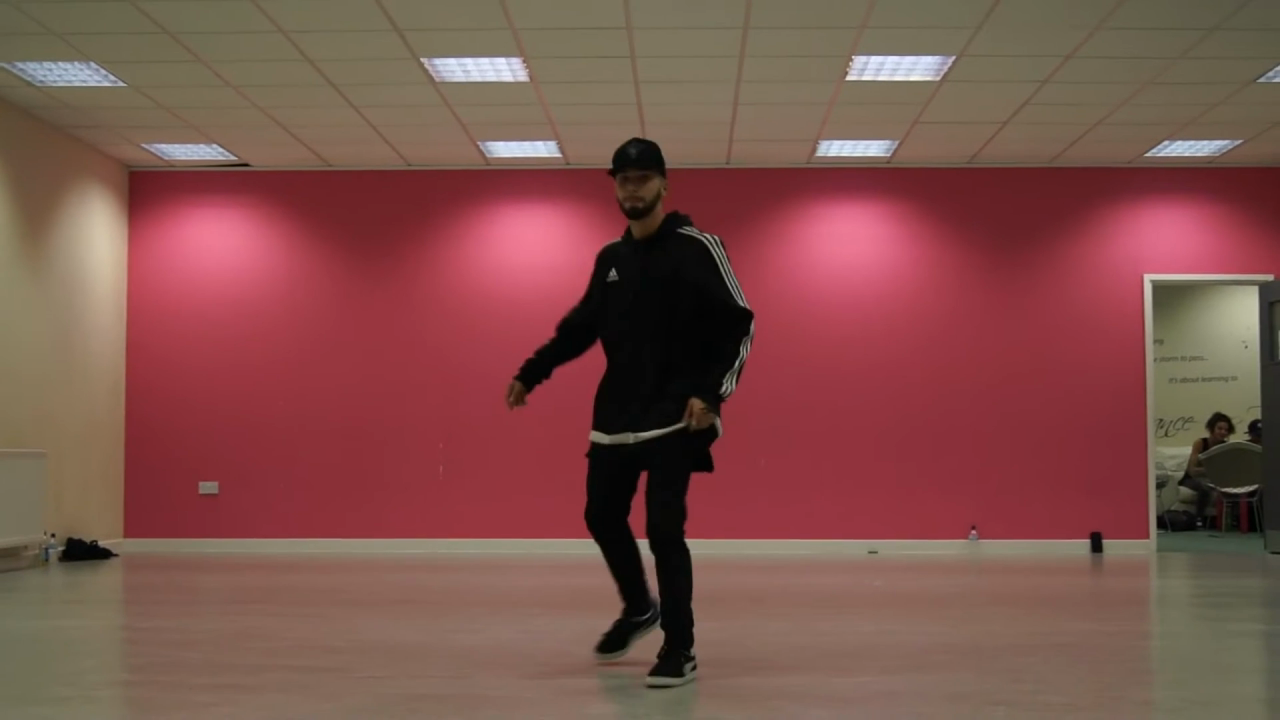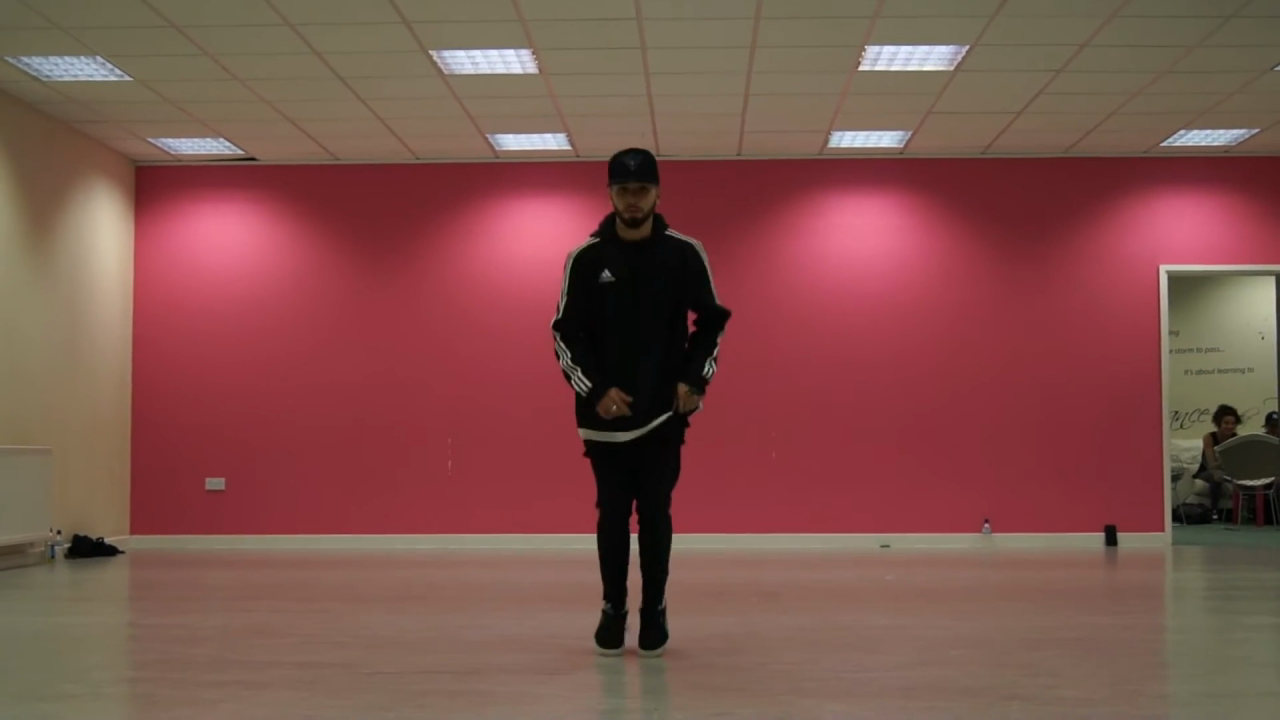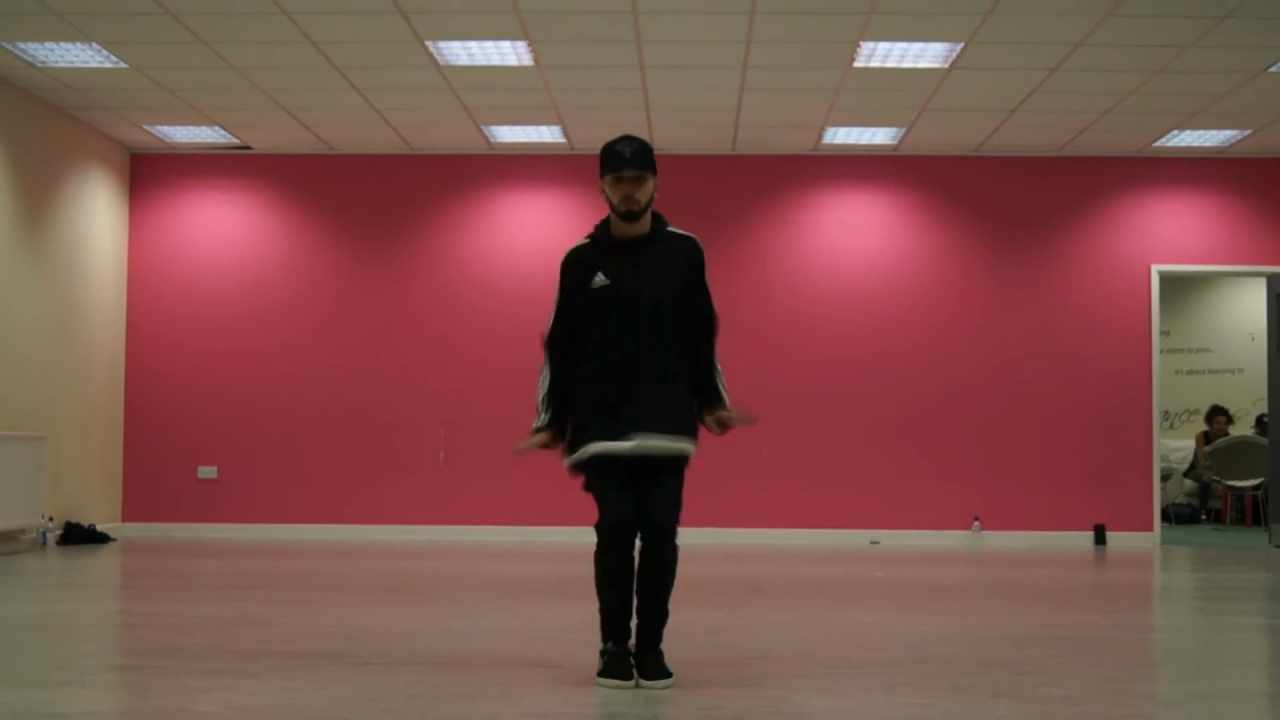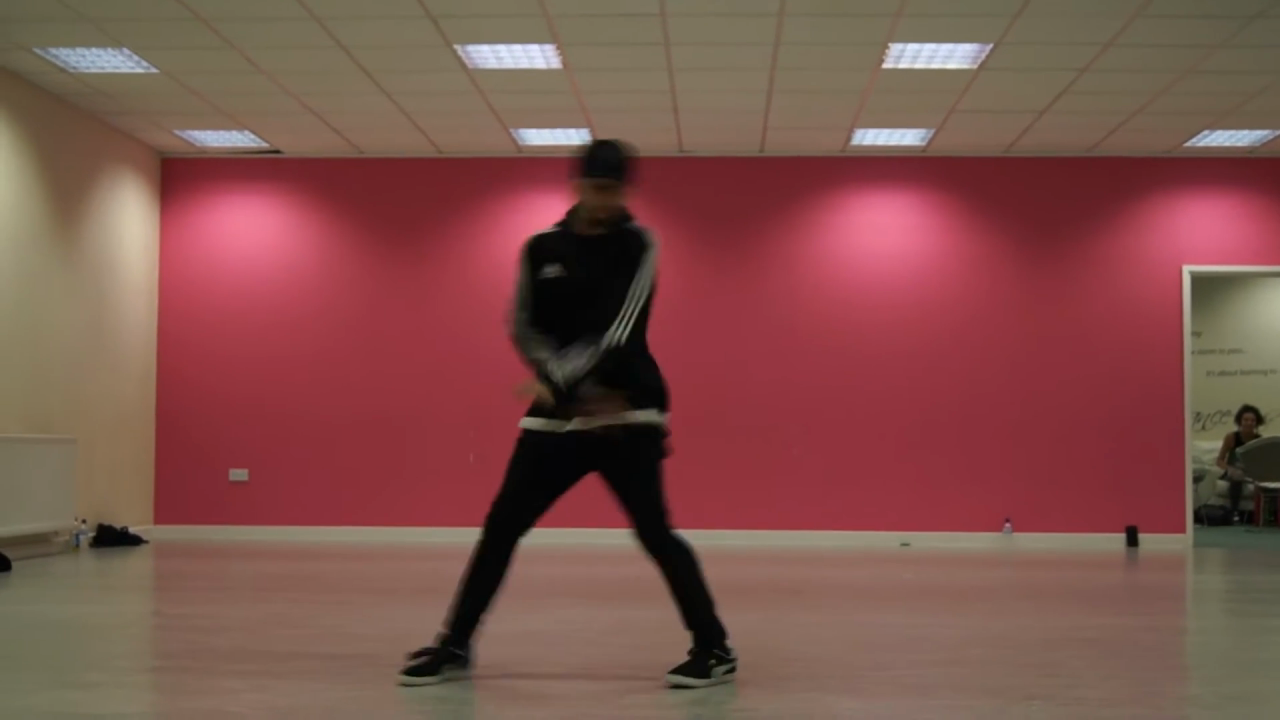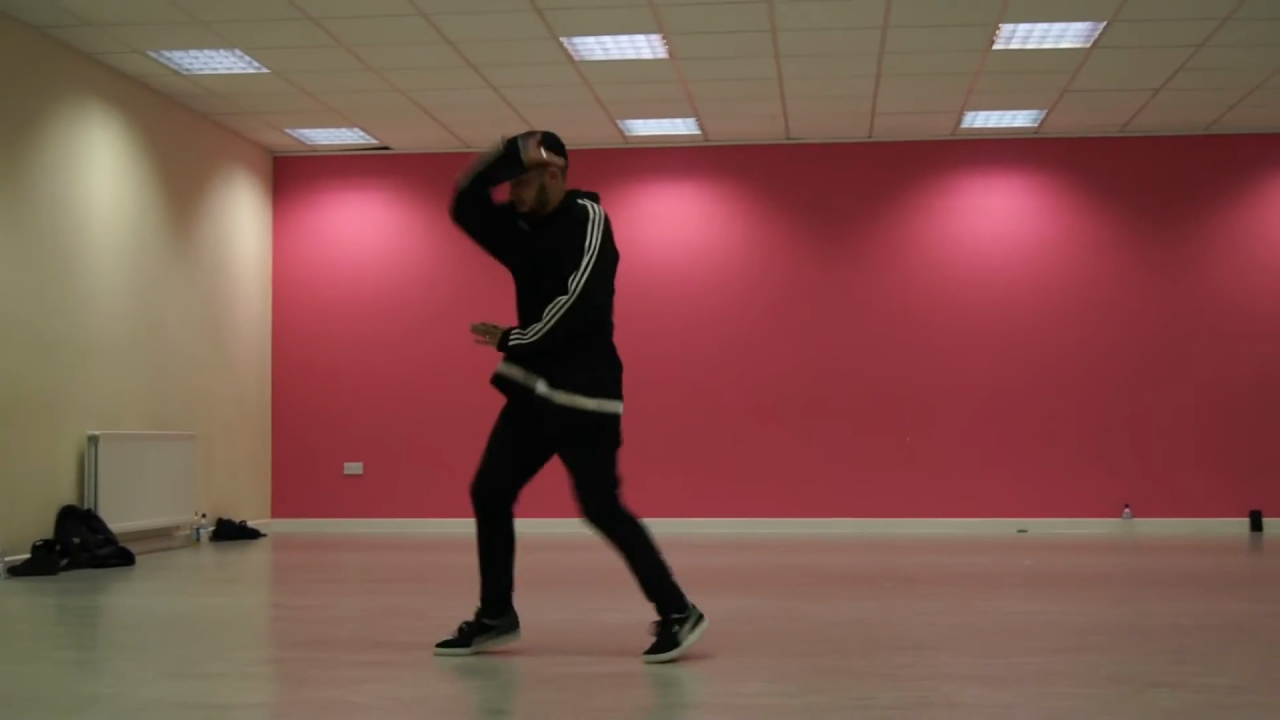
dt=1s
person 1, frame 1
left shoulder: (697, 248)
right shoulder: (610, 259)
left elbow: (739, 325)
right elbow: (580, 327)
left wrist: (710, 392)
right wrist: (531, 374)
left hip: (676, 417)
right hip: (615, 415)
left knee: (663, 527)
right knee: (601, 517)
left ankle: (679, 649)
right ankle: (639, 606)
person 1, frame 2
left shoulder: (685, 254)
right shoulder: (585, 259)
left elbow: (712, 321)
right elbow: (564, 334)
left wrist: (694, 378)
right wrist: (594, 390)
left hip: (663, 409)
right hip: (607, 412)
left knee: (654, 509)
right knee: (613, 512)
left ankle: (653, 611)
right ankle: (614, 608)
person 1, frame 3
left shoulder: (683, 252)
right shoulder: (580, 260)
left elbow: (702, 336)
right elbow: (560, 347)
left wrist: (714, 403)
right wrist: (550, 423)
left hip: (667, 422)
right hip: (600, 424)
left knee: (659, 531)
right knee: (617, 528)
left ankle: (650, 646)
right ankle: (614, 647)
person 1, frame 4
left shoulder: (638, 245)
right shoulder: (542, 250)
left elbow: (619, 333)
right elbow: (525, 329)
left wrist: (558, 379)
right wrist: (572, 384)
left hip: (625, 414)
right hip: (557, 412)
left knee: (652, 529)
right knee: (504, 521)
left ankle: (714, 646)
right ankle: (455, 645)
person 1, frame 5
left shoulder: (587, 218)
right shoulder: (520, 225)
left elbow: (576, 304)
right elbow: (463, 208)
left wrist: (509, 341)
right wrist: (512, 153)
left hip: (583, 390)
right hip: (534, 387)
left knee: (600, 505)
right knee: (488, 492)
left ankle: (677, 612)
right ankle: (496, 614)
